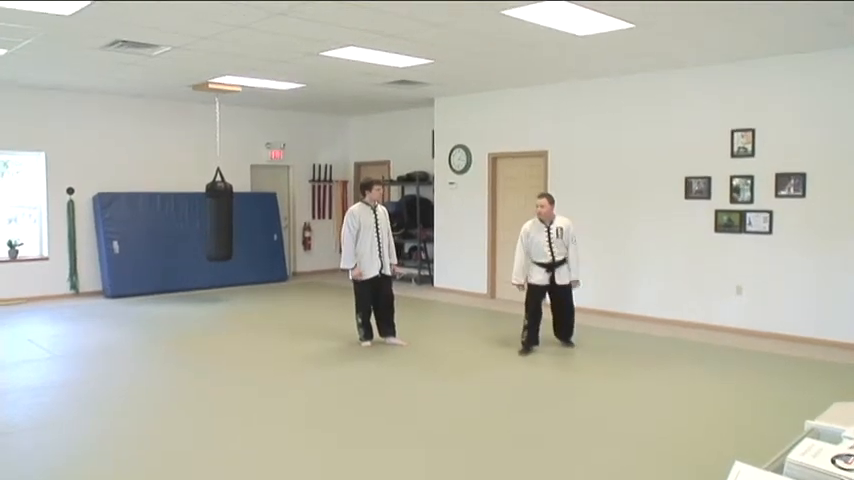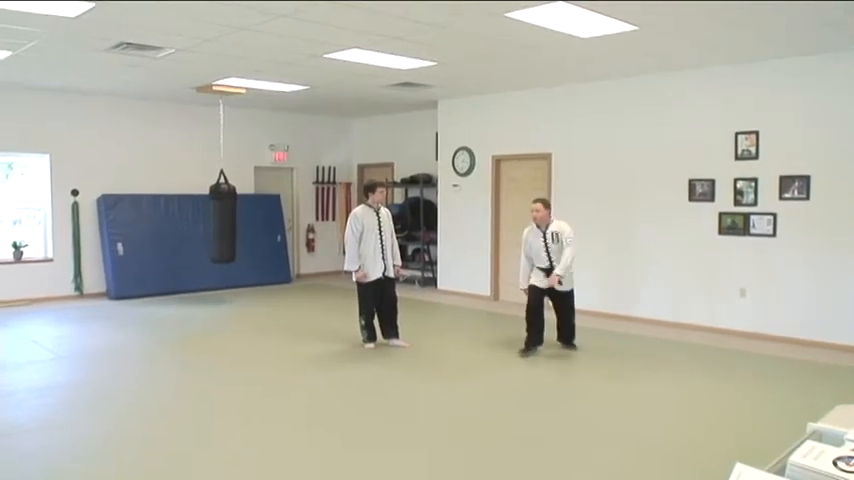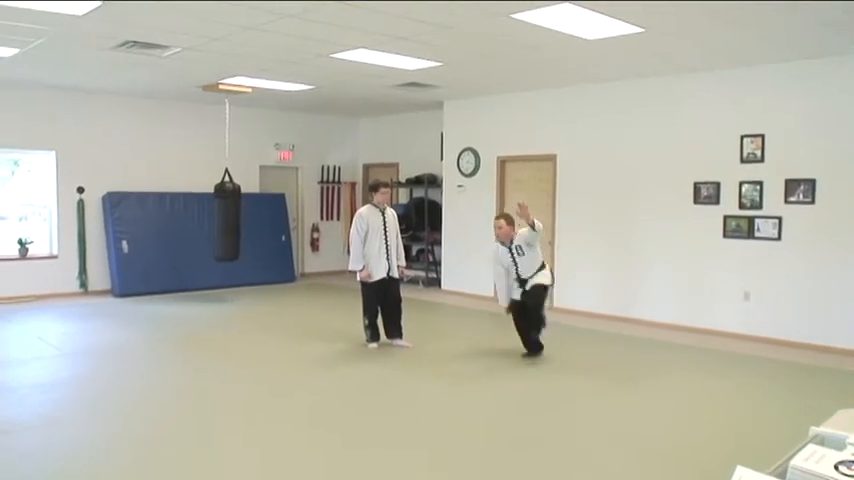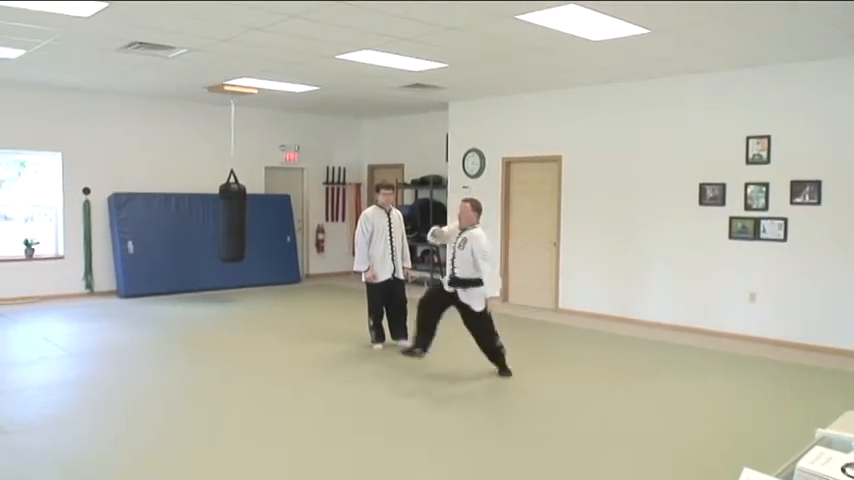
dt=0.4s
person 1, frame 1
left shoulder: (383, 211)
right shoulder: (354, 212)
left elbow: (388, 237)
right elbow: (348, 240)
left wrist: (392, 261)
right wrist: (352, 266)
left hip: (383, 266)
right hip: (363, 268)
left knee: (386, 301)
right knee: (364, 304)
left ankle: (388, 334)
right ankle: (366, 336)
person 1, frame 2
left shoulder: (386, 213)
right shoulder: (357, 214)
left elbow: (392, 239)
right elbow: (351, 242)
left wrist: (396, 262)
right wrist: (356, 268)
left hip: (386, 268)
right hip: (367, 270)
left knee: (389, 303)
right knee: (367, 306)
left ankle: (392, 336)
right ankle: (369, 338)
person 1, frame 3
left shoulder: (391, 213)
right shoulder: (363, 214)
left elbow: (397, 239)
right elbow: (356, 242)
left wrist: (401, 263)
right wrist: (361, 267)
left hip: (391, 268)
right hip: (371, 269)
left knee: (394, 303)
right knee: (371, 306)
left ankle: (395, 336)
right ankle: (372, 337)
person 1, frame 4
left shoulder: (397, 215)
right shoulder: (368, 215)
left elbow: (402, 240)
right elbow: (361, 242)
left wrist: (406, 264)
right wrist: (365, 268)
left hip: (396, 269)
right hip: (377, 270)
left knee: (399, 304)
right knee: (376, 307)
left ankle: (400, 336)
right ankle: (377, 338)
person 2, frame 1
left shoulder: (565, 224)
right shoulder: (528, 227)
left elbow: (572, 250)
right elbow: (521, 253)
left wrist: (574, 275)
right wrist: (518, 278)
left hip: (560, 272)
right hip: (538, 273)
left knee: (565, 307)
right knee: (532, 309)
left ankle: (564, 336)
right ankle: (529, 343)
person 2, frame 2
left shoulder: (562, 228)
right shoulder: (528, 233)
left elbow: (569, 251)
right elbow: (526, 259)
left wrist: (558, 273)
right wrist: (524, 283)
left hip: (561, 277)
right hip: (539, 276)
left knee: (566, 311)
right knee: (533, 308)
left ankle: (566, 339)
right ankle: (532, 343)
person 2, frame 3
left shoulder: (525, 236)
right shoulder: (498, 250)
left elbow: (537, 230)
right elbow: (502, 277)
left wrist: (529, 219)
right wrist: (504, 302)
left hip: (538, 277)
right hip: (519, 285)
left knee: (533, 305)
right knee: (520, 319)
left ankle: (538, 326)
right ankle: (534, 348)
person 2, frame 4
left shoulder: (478, 237)
right shoulder: (456, 229)
left elbow: (486, 267)
right elbow: (434, 238)
left wrist: (489, 295)
right wrist: (436, 232)
left hip: (471, 291)
right hip: (450, 285)
left knee: (484, 332)
right knee: (426, 306)
left ankle: (501, 364)
right ankle: (419, 347)
